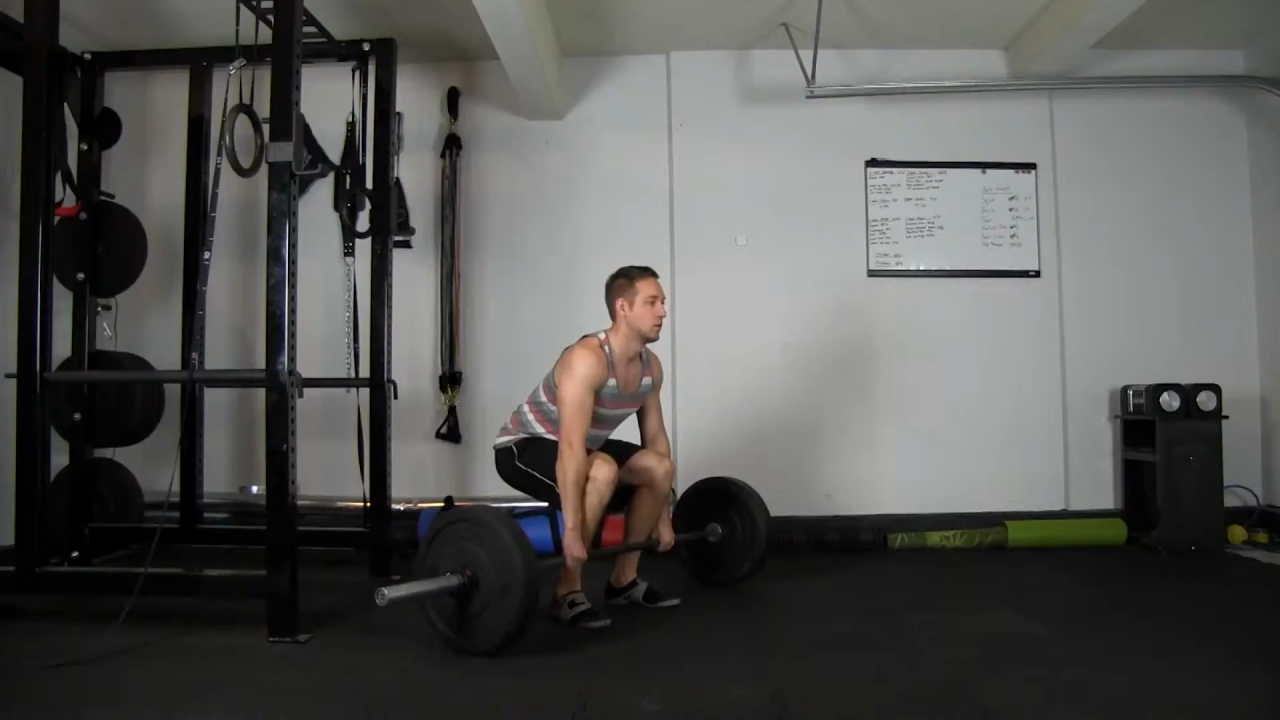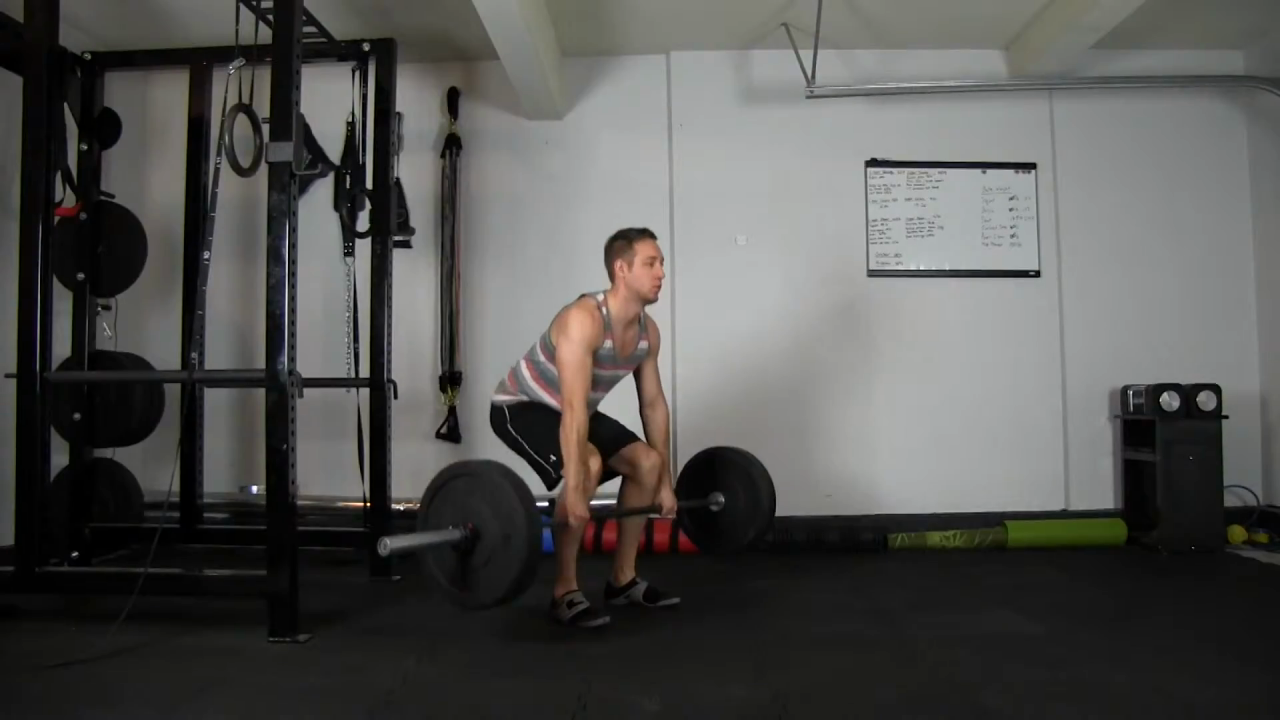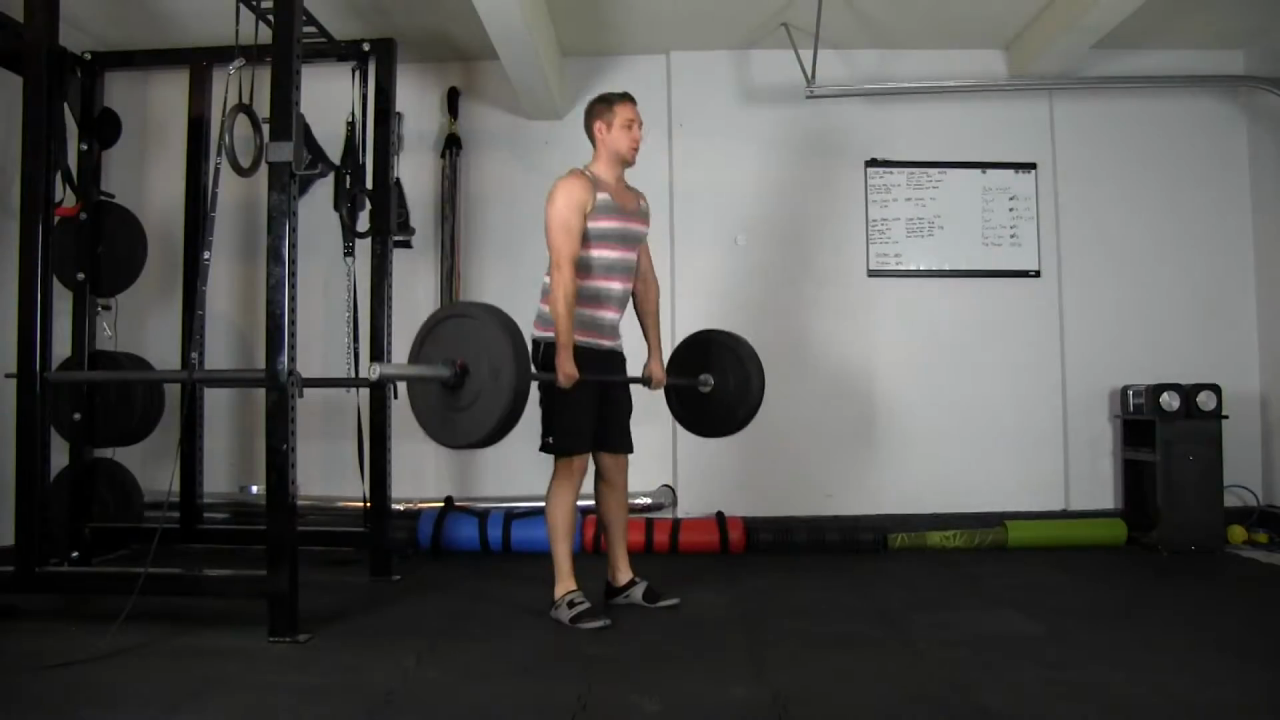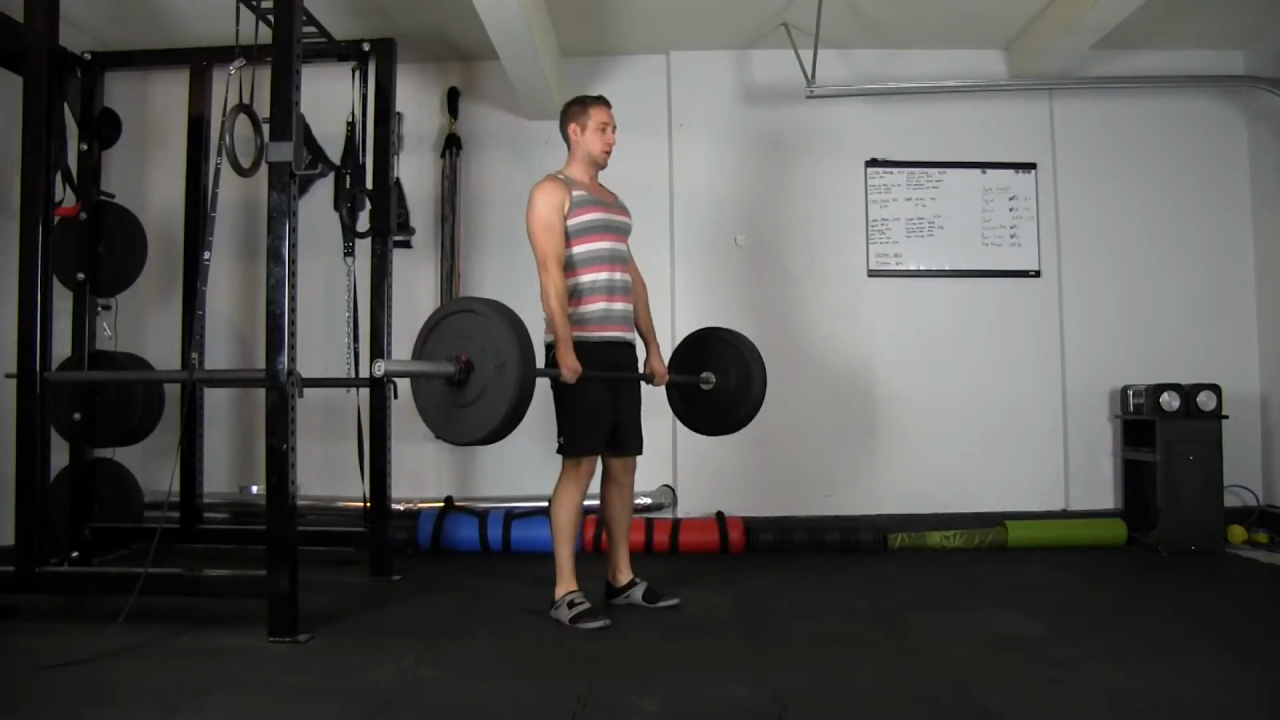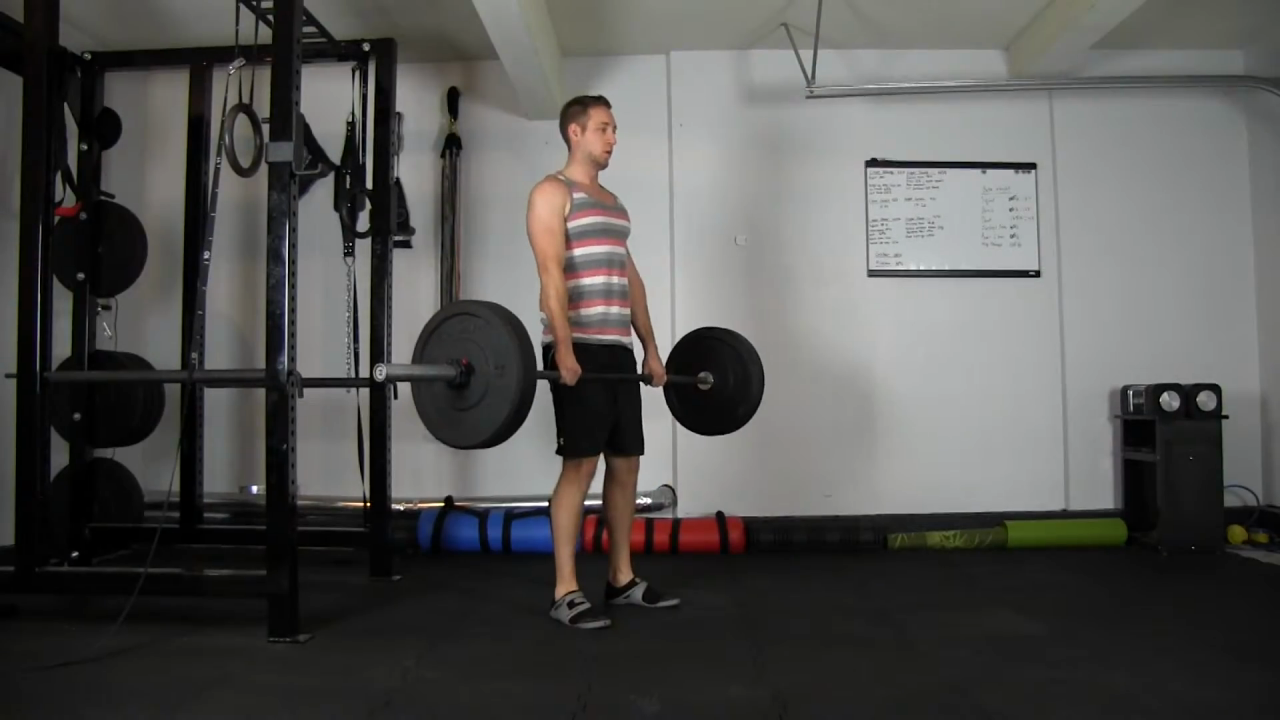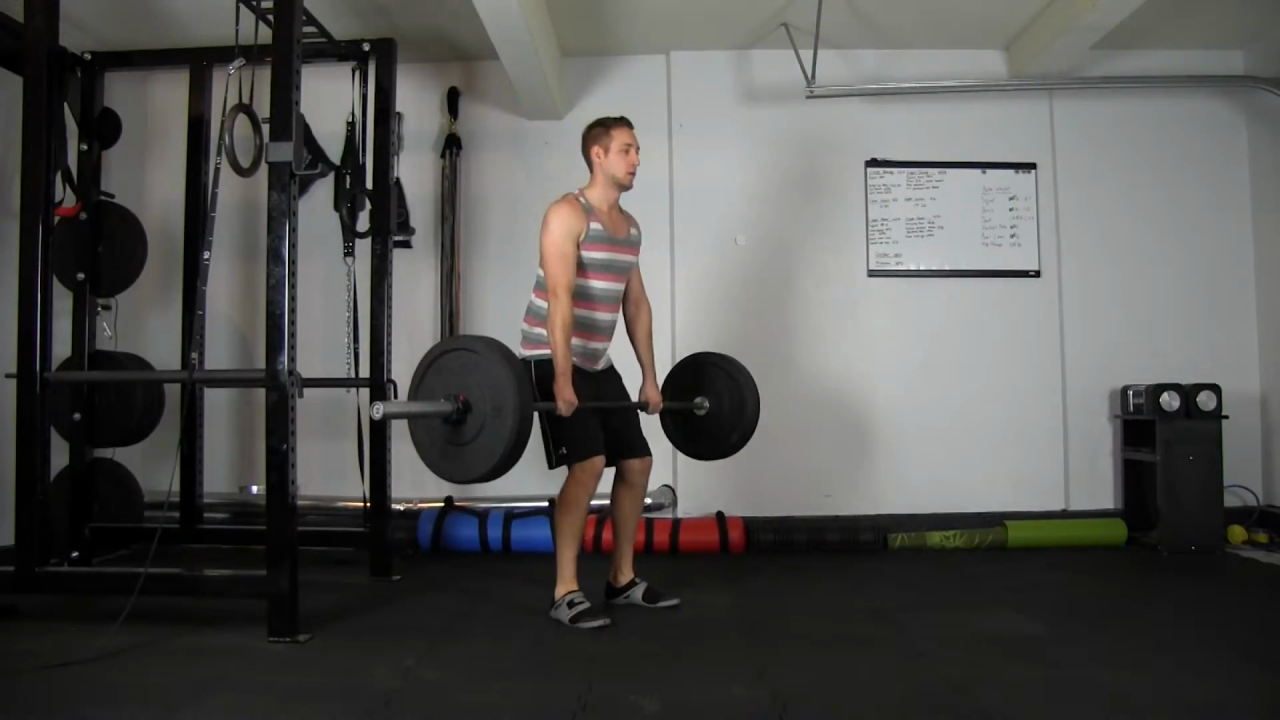
dt=0.5s
person 1, frame 1
left shoulder: (651, 366)
right shoulder: (587, 359)
left elbow: (656, 438)
right elbow: (570, 449)
left wrist: (664, 518)
right wrist: (572, 530)
left hip: (581, 446)
right hip: (525, 446)
left knee: (660, 469)
right knee: (602, 472)
left ankle: (624, 579)
right ankle: (568, 592)
person 1, frame 2
left shoulder: (648, 331)
right shoulder: (583, 320)
left elbow: (654, 404)
right elbow: (572, 411)
left wrist: (665, 483)
right wrist: (574, 492)
left hip: (574, 412)
right hip: (521, 407)
left knee: (646, 462)
right knee: (588, 465)
left ankle: (623, 579)
right ankle: (565, 591)
person 1, frame 3
left shoulder: (637, 200)
right shoulder: (575, 188)
left elbow: (645, 279)
right elbow: (563, 272)
left wrist: (655, 352)
right wrist: (563, 351)
left hip: (608, 349)
right hip: (565, 347)
left knee: (615, 464)
right knee: (571, 464)
left ankle: (621, 579)
right ankle: (565, 593)
person 1, frame 4
left shoulder: (612, 200)
right shoulder: (552, 192)
right elbow: (551, 274)
left wrist: (652, 347)
right wrist: (565, 347)
left hip: (620, 348)
right hip: (580, 348)
left knee: (622, 464)
right knee: (580, 464)
left ankle: (622, 579)
right ankle: (565, 593)
person 1, frame 5
left shoulder: (612, 202)
right shoulder: (553, 192)
right elbow: (551, 273)
left wrist: (651, 349)
right wrist: (564, 348)
left hip: (617, 350)
right hip: (577, 350)
left knee: (625, 462)
right knee: (581, 464)
left ankle: (622, 579)
right ankle: (566, 593)
person 1, frame 6
left shoulder: (630, 226)
right shoulder: (567, 213)
left elbow: (636, 304)
right elbow: (559, 298)
left wrist: (649, 377)
right wrist: (561, 377)
left hip: (599, 365)
right hip: (552, 363)
left knee: (636, 463)
right knee: (587, 465)
left ankle: (623, 578)
right ankle: (566, 592)
